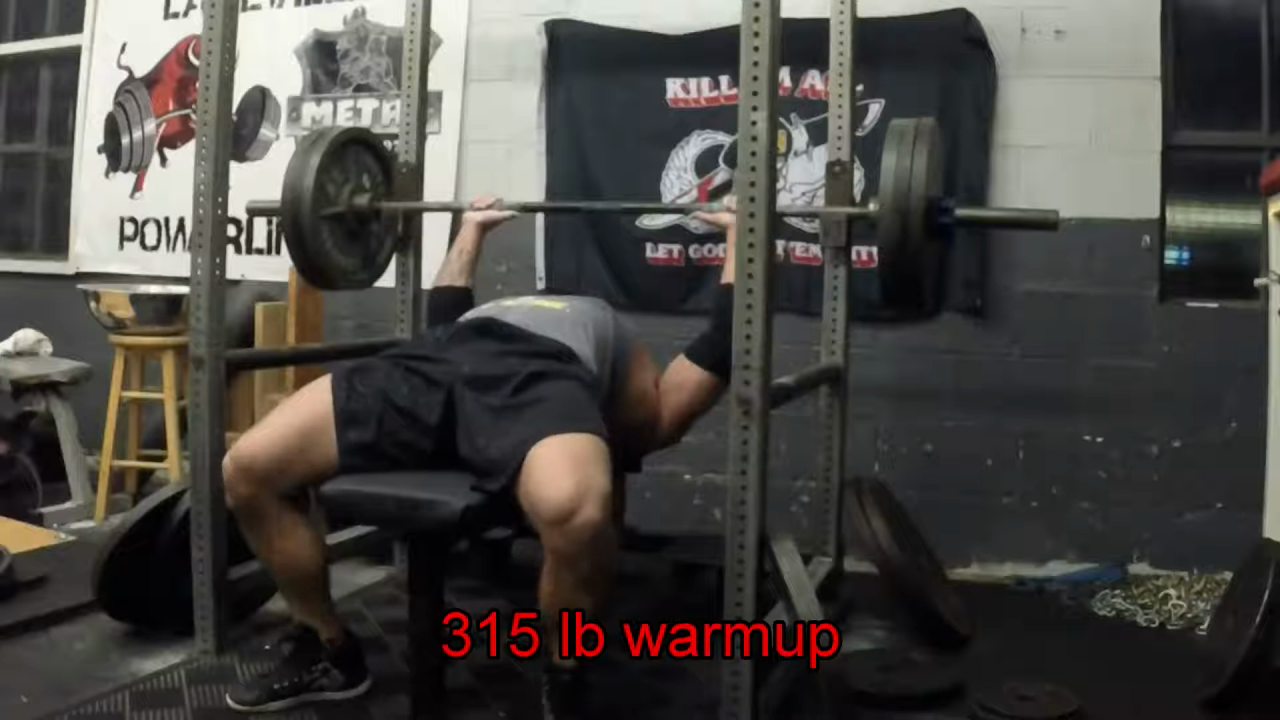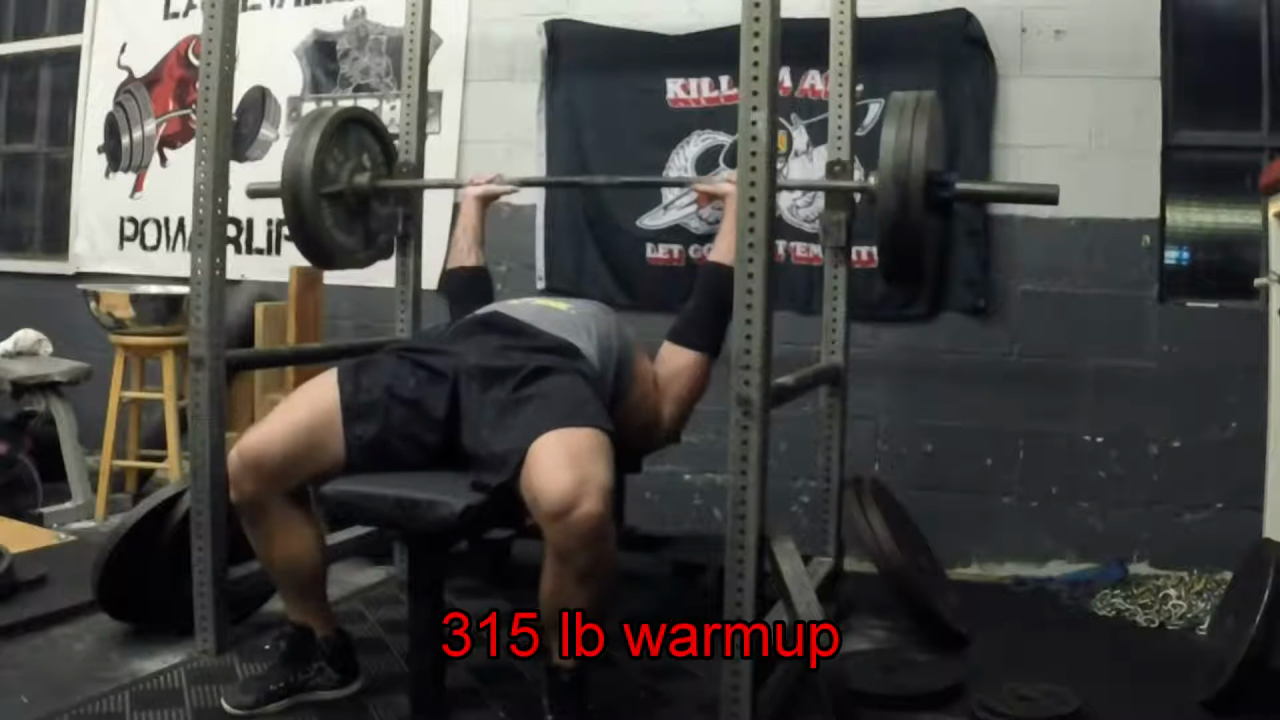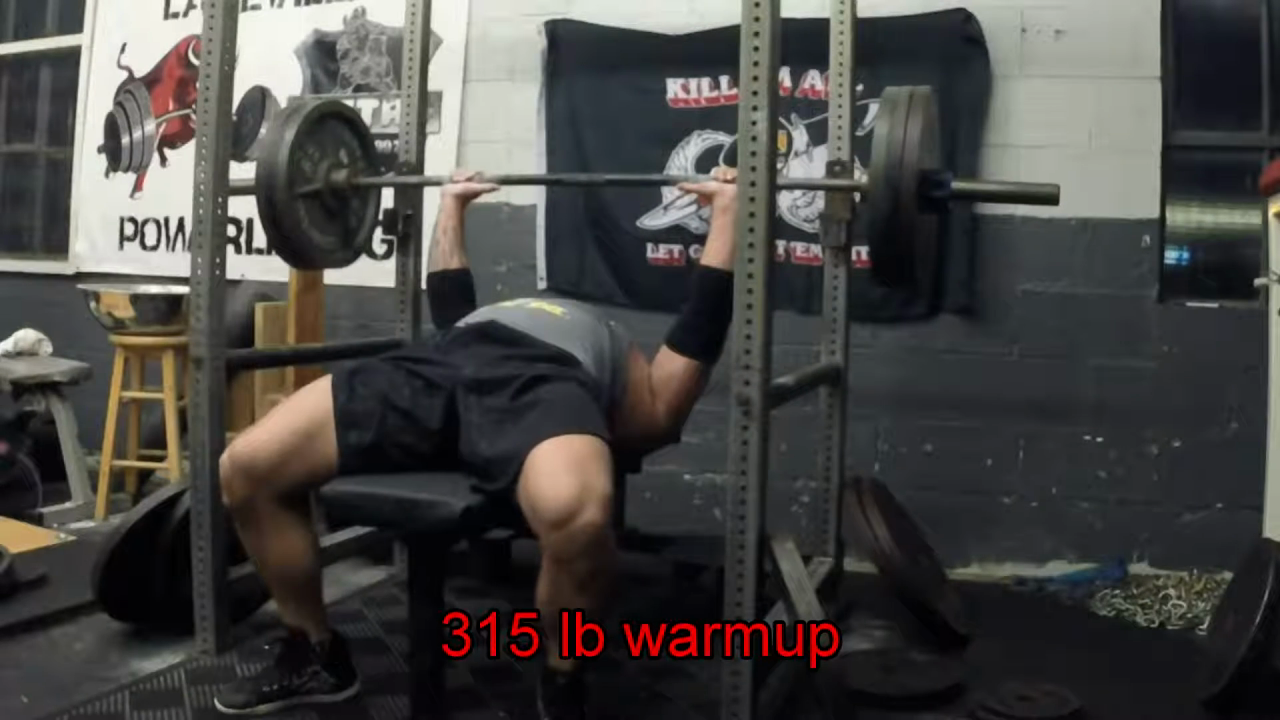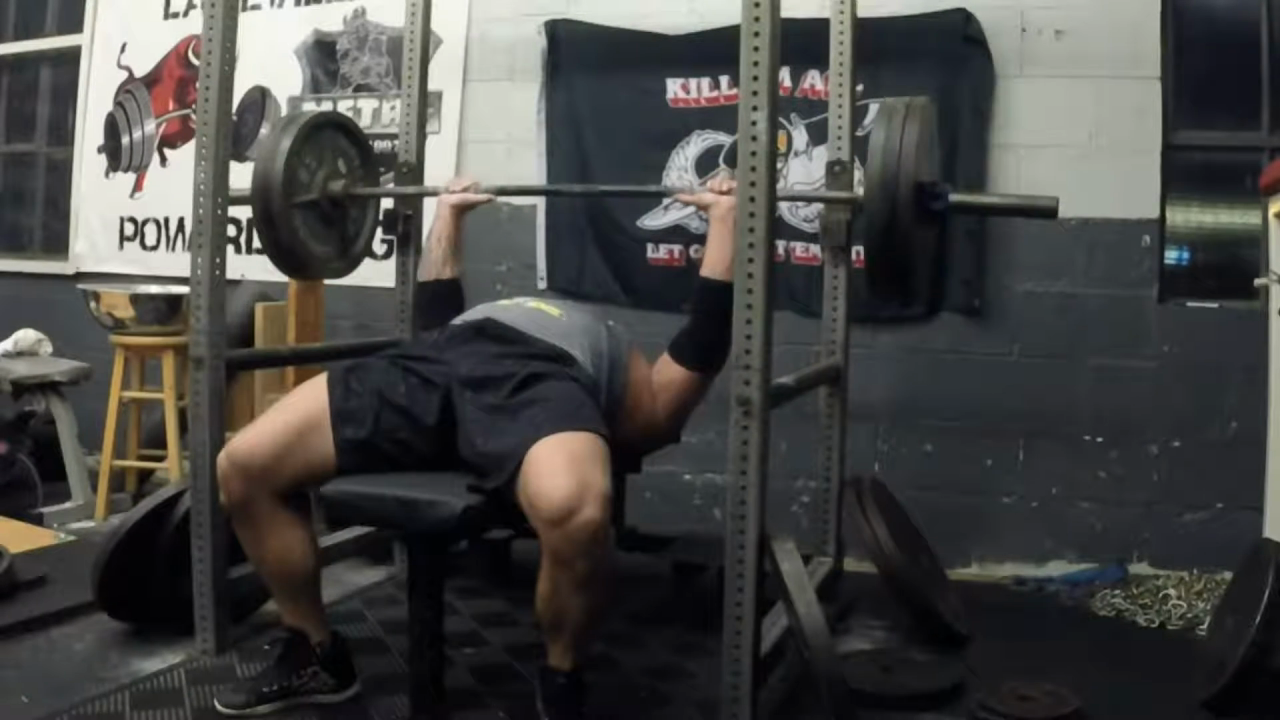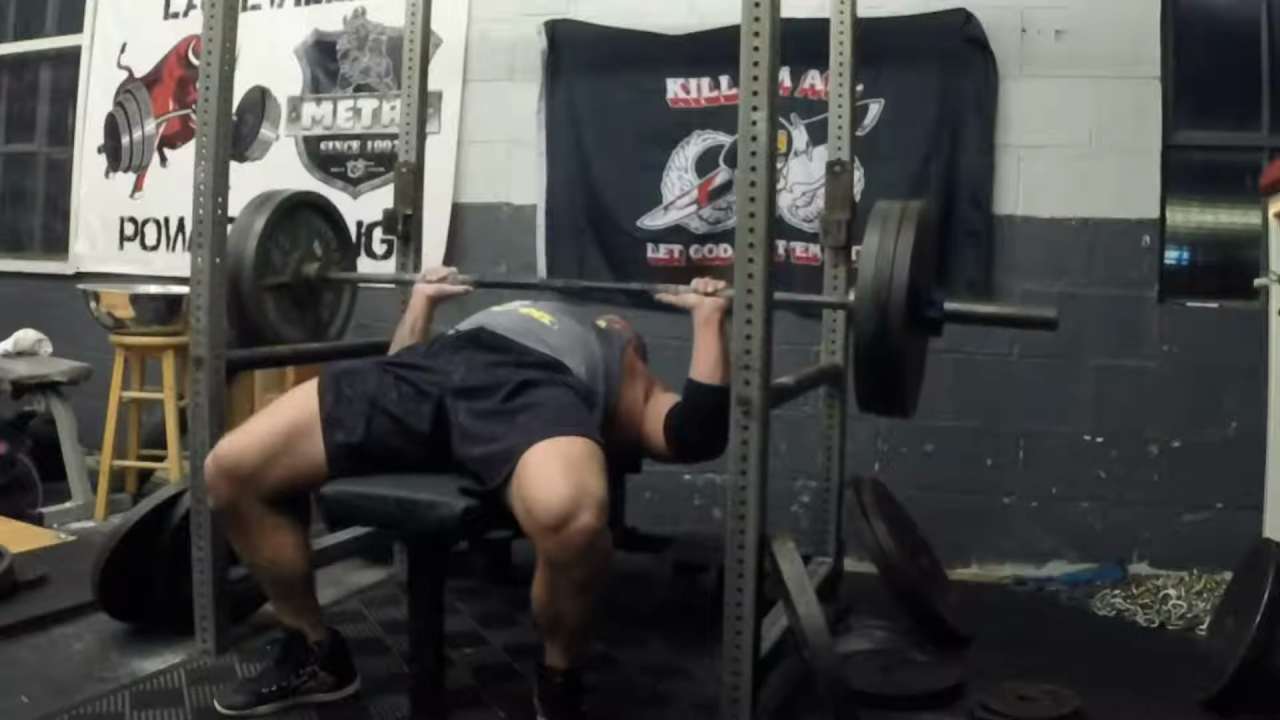
dt=1s
person 1, frame 1
left shoulder: (649, 405)
left elbow: (720, 346)
right elbow: (445, 314)
left wrist: (737, 236)
right wrist: (471, 229)
left knee: (575, 511)
right knee: (248, 468)
right ankle: (326, 653)
person 1, frame 2
left shoulder: (651, 402)
left elbow: (708, 315)
right elbow: (463, 293)
left wrist: (735, 207)
right wrist: (472, 205)
left knee: (577, 506)
right knee: (251, 465)
right ankle: (318, 652)
person 1, frame 3
left shoulder: (648, 399)
left elbow: (703, 323)
right elbow: (448, 301)
left wrist: (726, 209)
right wrist: (451, 205)
left knee: (576, 513)
right knee: (246, 468)
right ankle: (314, 654)
person 1, frame 4
left shoulder: (643, 397)
left elbow: (707, 342)
right elbow: (437, 311)
left wrist: (723, 219)
right wrist: (448, 214)
left knee: (576, 512)
right knee: (242, 467)
right ankle: (314, 656)
person 1, frame 5
left shoulder: (637, 389)
left elbow: (698, 434)
right elbow: (403, 364)
left wrist: (707, 318)
right wrist: (422, 299)
left knee: (571, 517)
right knee: (231, 469)
right ankle: (314, 654)
